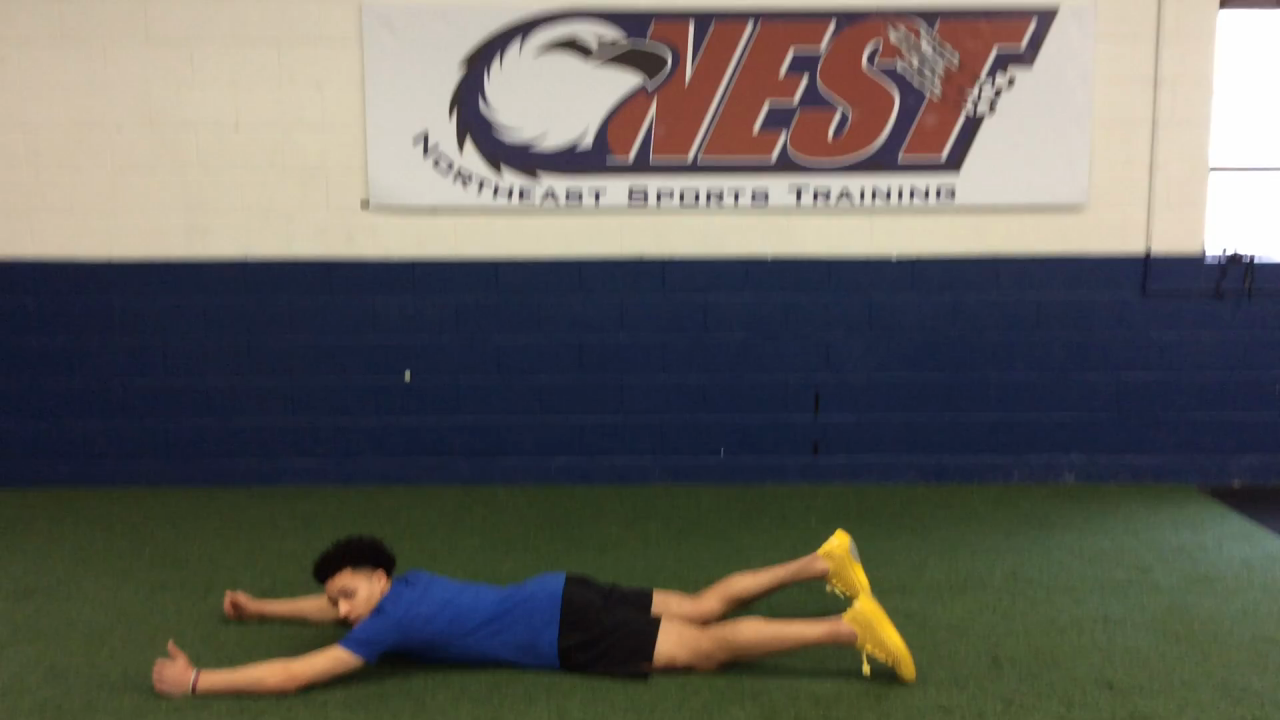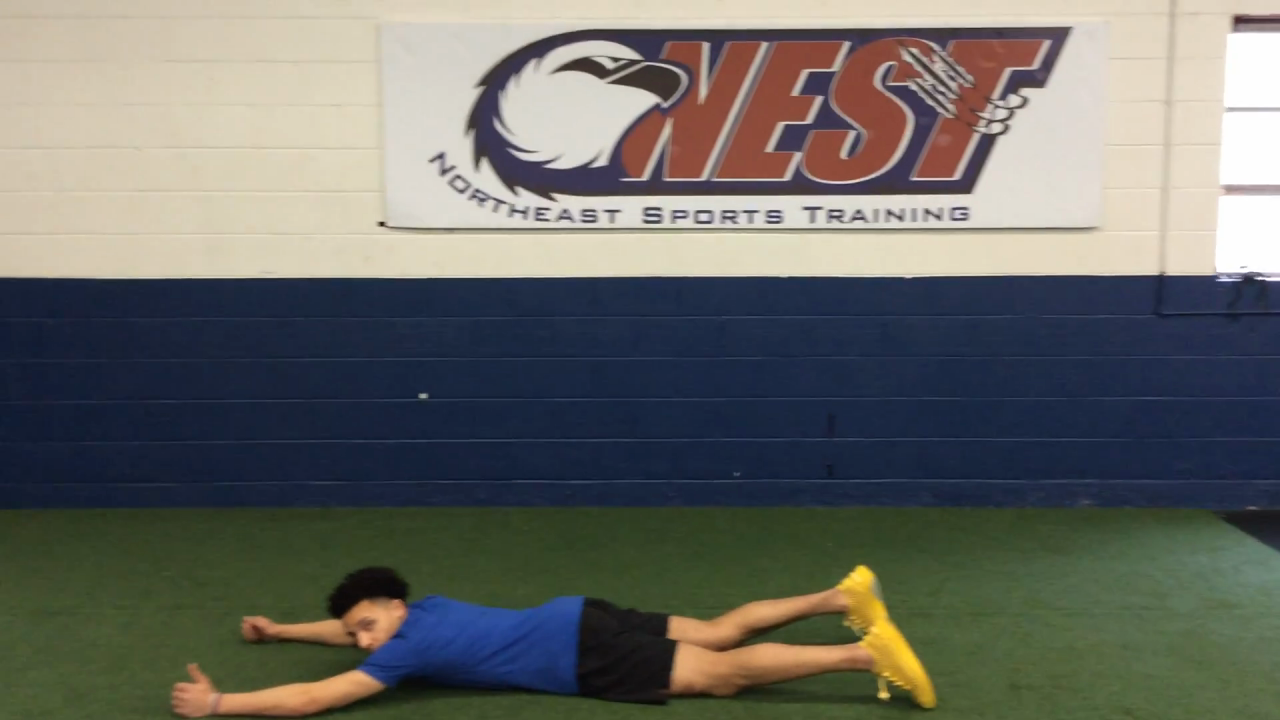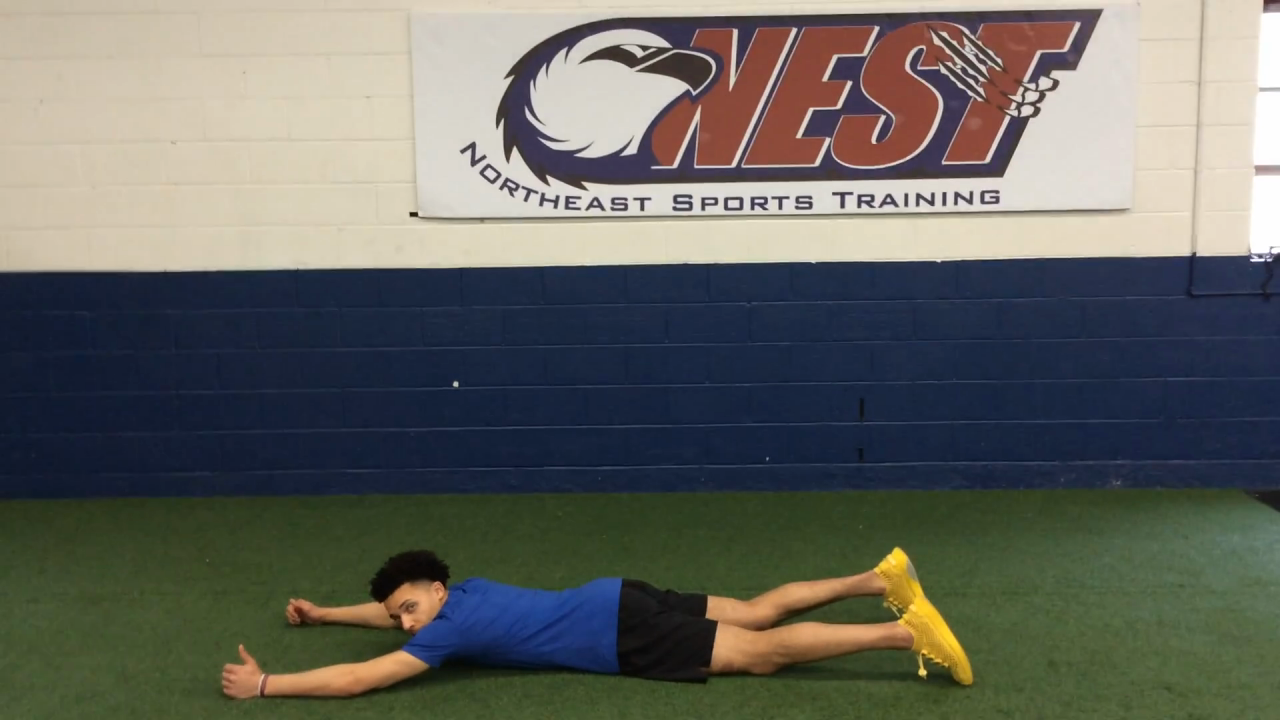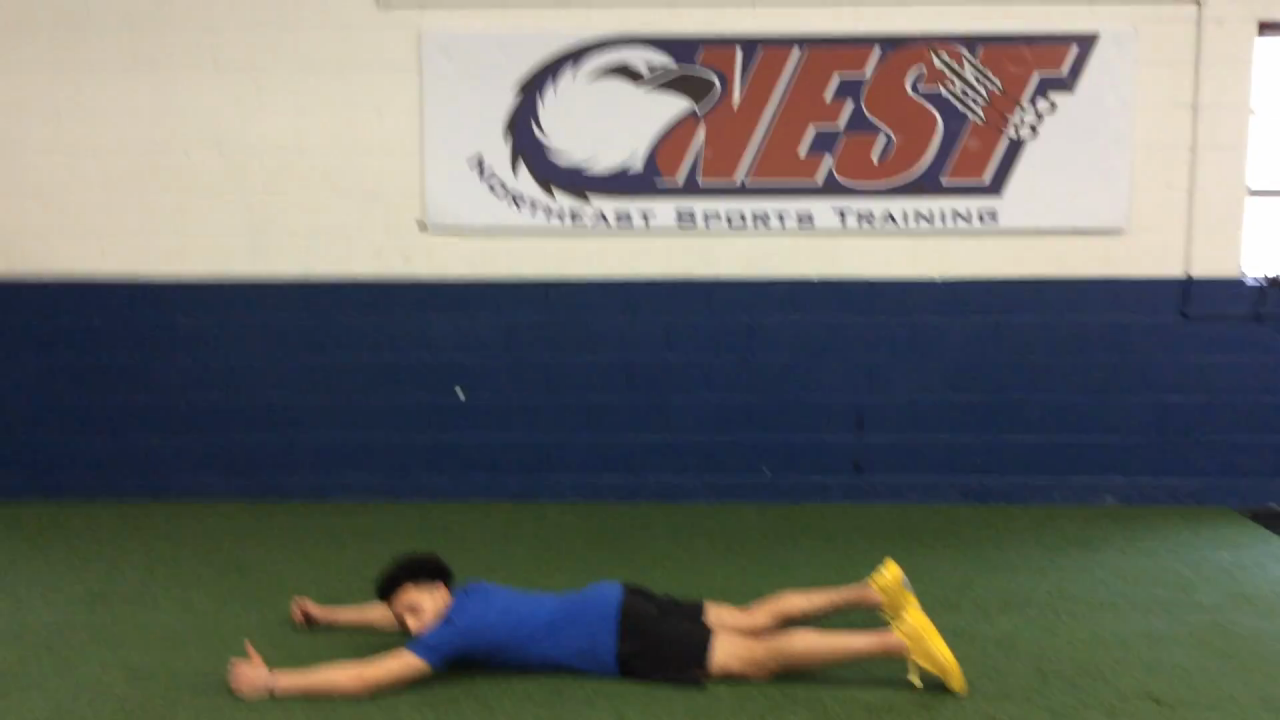
dt=0.4s
person 1, frame 1
left shoulder: (392, 621)
right shoulder: (402, 586)
left elbow: (291, 677)
right elbow: (337, 605)
left wrist: (197, 682)
right wrist: (261, 607)
left hip: (567, 632)
right hip: (563, 599)
left knee: (705, 649)
right knee: (702, 605)
left ankle: (847, 626)
right ankle: (821, 562)
person 1, frame 2
left shoulder: (410, 646)
right shoulder: (423, 611)
right elbow: (355, 628)
right wrist: (281, 628)
left hip: (583, 657)
right hip: (580, 623)
right knee: (719, 633)
left ankle: (865, 653)
right ankle: (843, 596)
person 1, frame 3
left shoulder: (451, 628)
right shoulder: (462, 591)
left elbow: (357, 679)
right elbow: (394, 610)
left wrist: (265, 684)
right wrist: (322, 612)
left hip: (624, 635)
right hip: (617, 603)
left knee: (761, 653)
right knee: (757, 612)
left ankle: (903, 630)
right ankle: (878, 578)
person 1, frame 4
left shoulder: (455, 629)
right shoulder: (465, 596)
left elbow: (362, 679)
right elbow: (398, 607)
left wrist: (272, 682)
right wrist: (329, 614)
left hip: (622, 641)
right hip: (618, 609)
left knee: (757, 657)
right knee: (751, 619)
left ankle: (896, 640)
right ankle: (874, 589)
